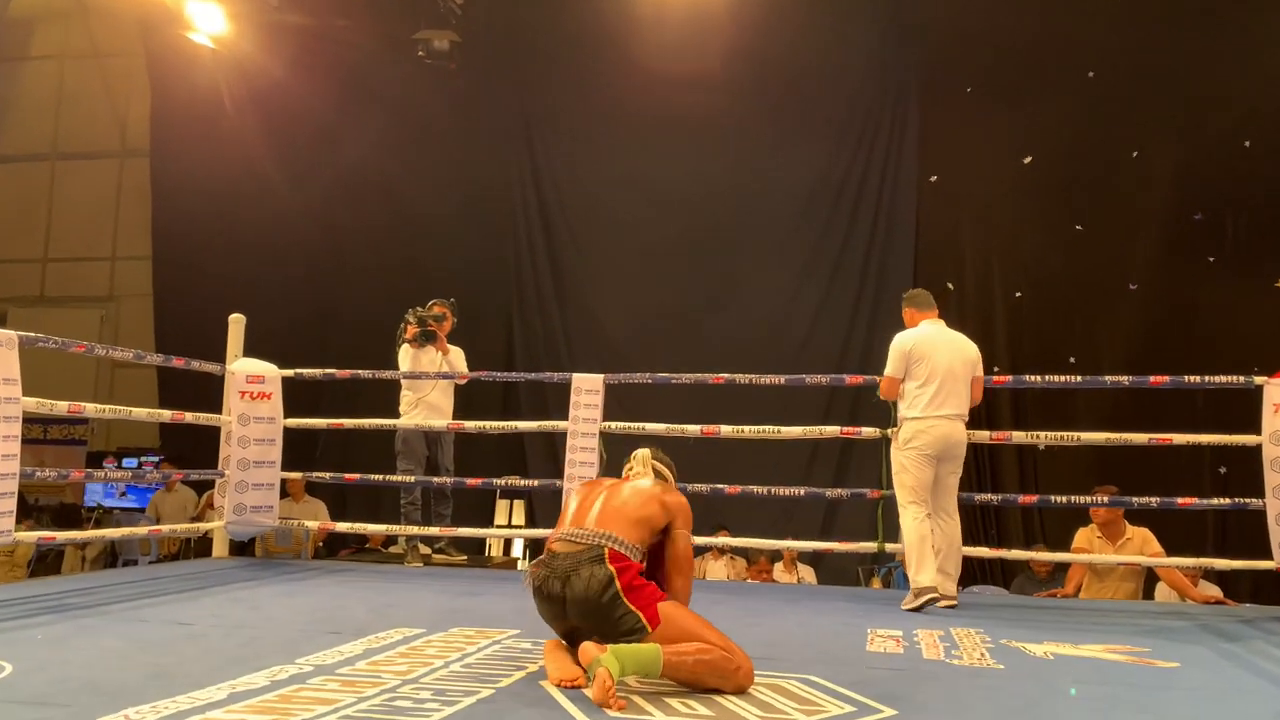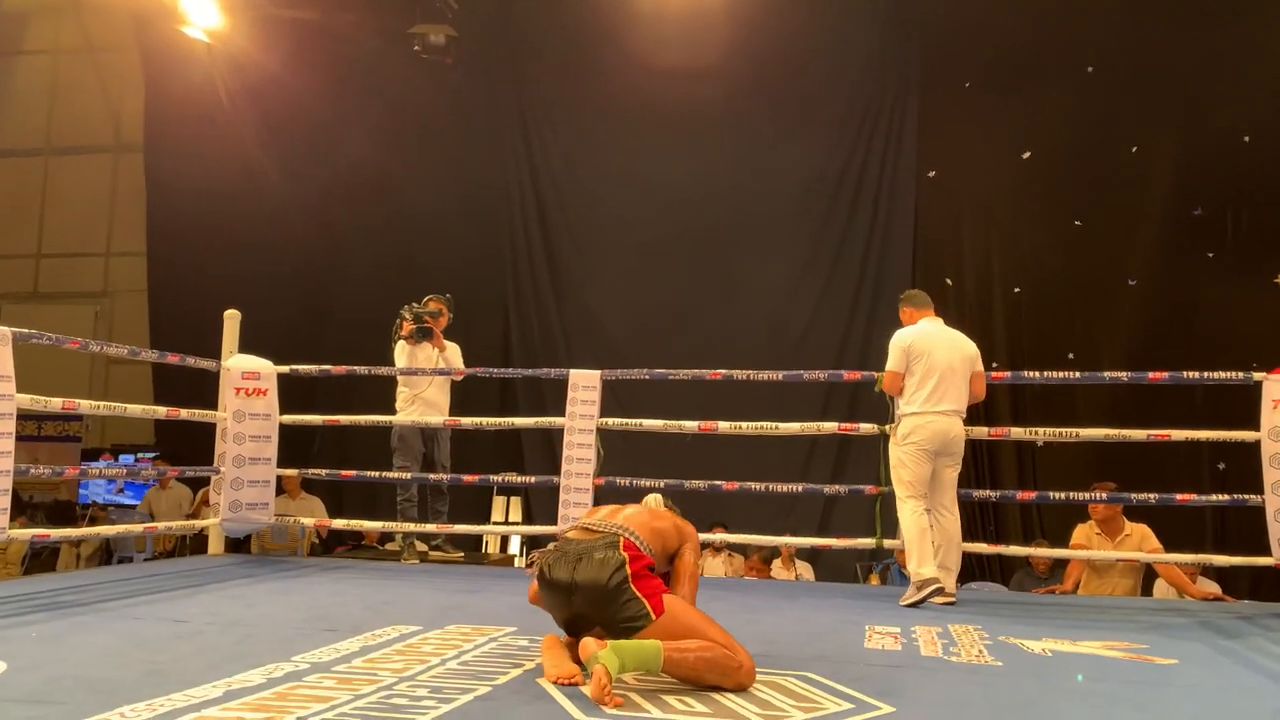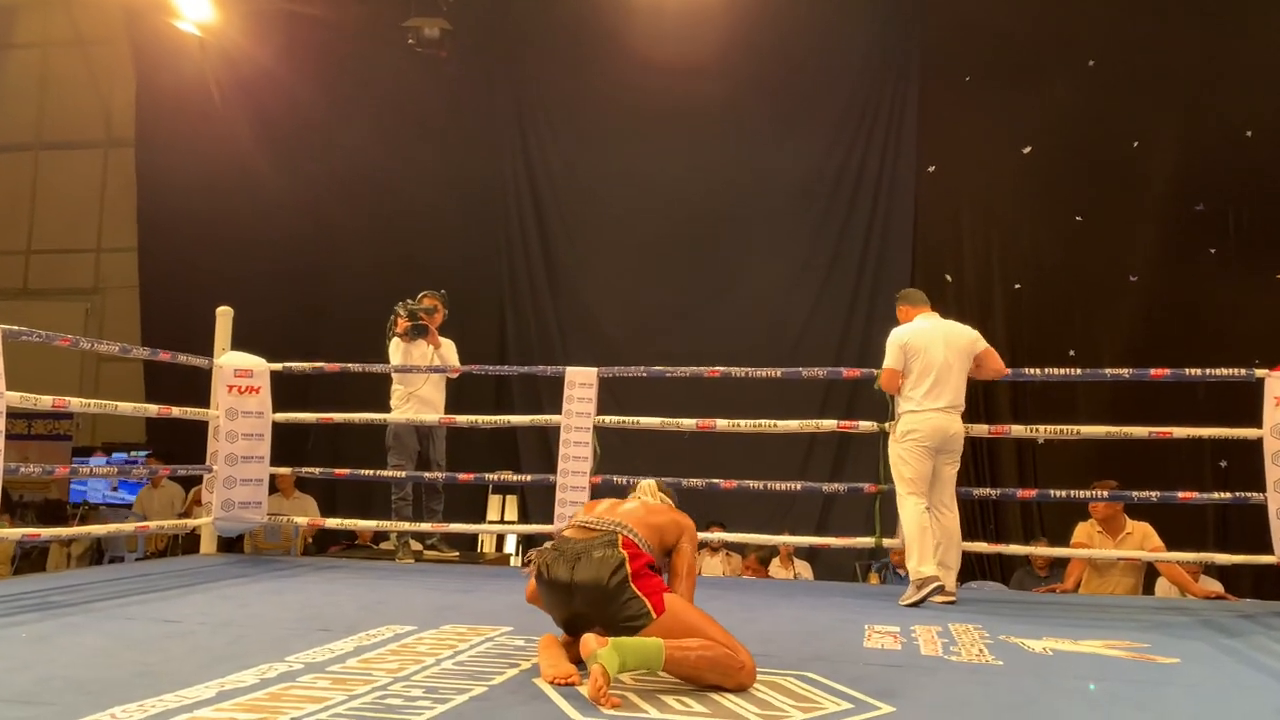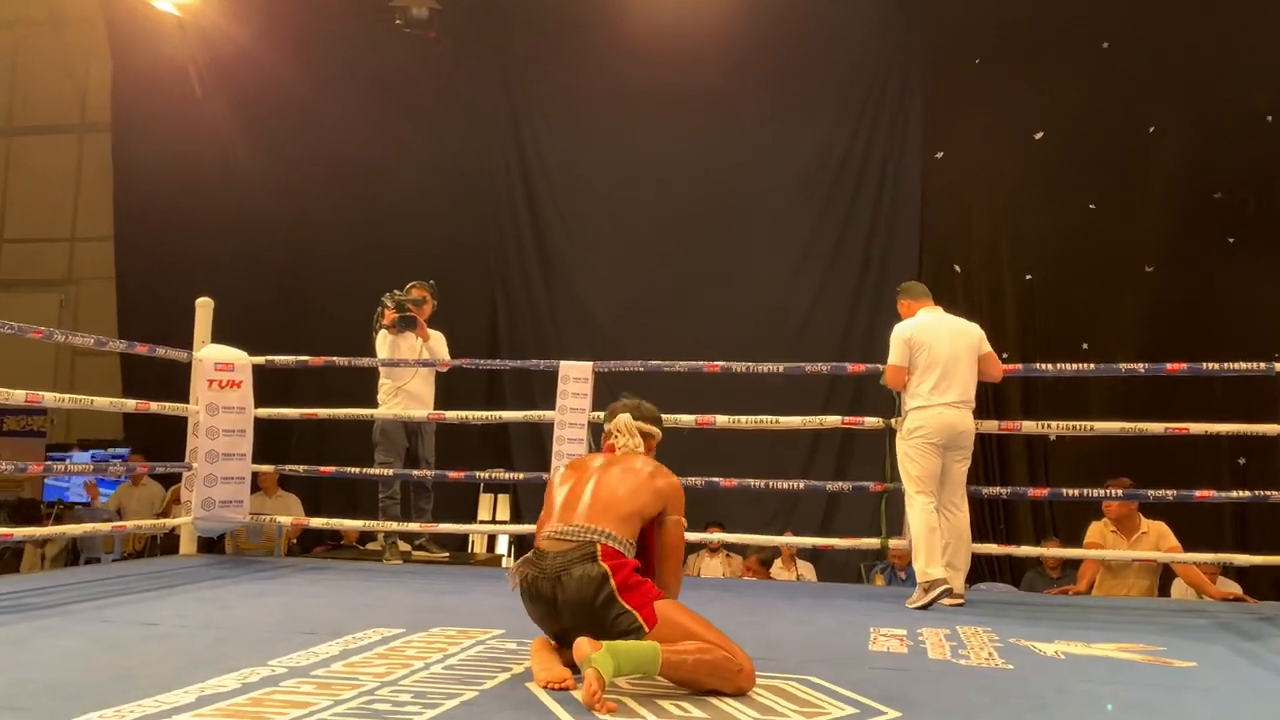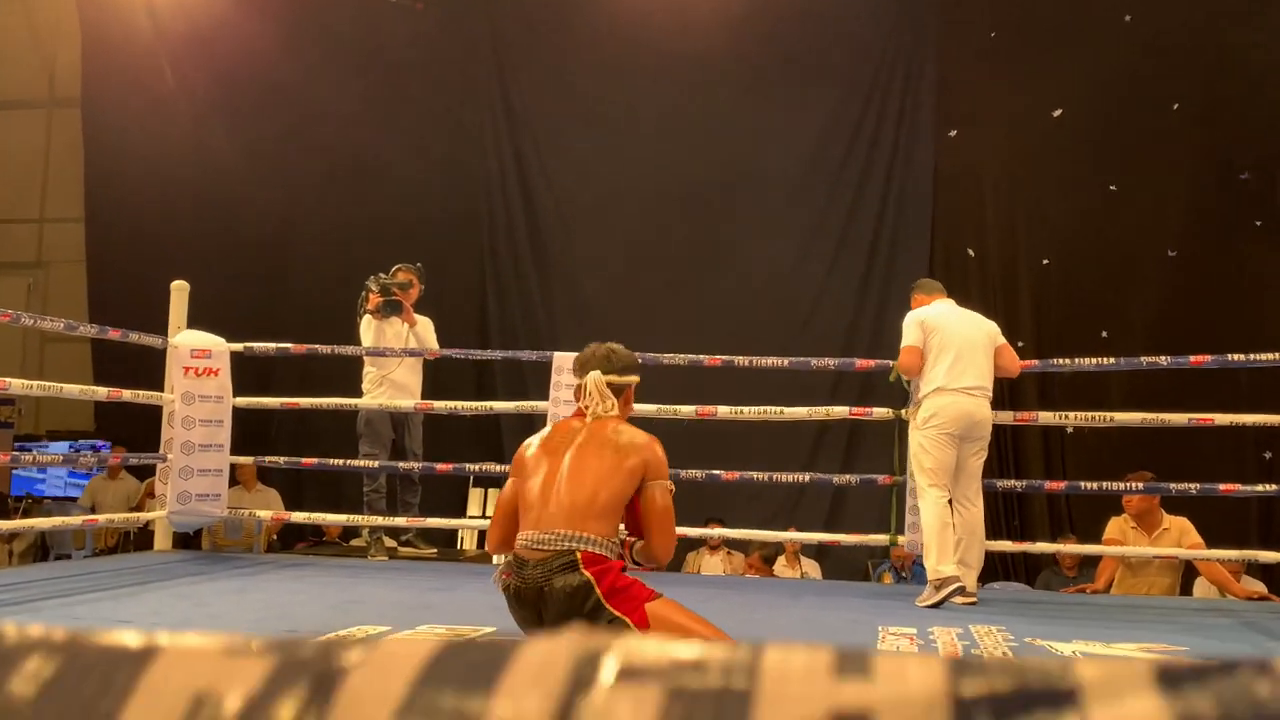
dt=0.3s
person 1, frame 1
left shoulder: (906, 339)
right shoulder: (968, 344)
left elbow: (888, 391)
right elbow: (975, 396)
left wrist: (898, 393)
left hip: (918, 430)
right hip: (955, 431)
left knee: (914, 508)
right knee: (947, 511)
left ankle: (924, 584)
right ankle: (948, 588)
person 1, frame 2
left shoulder: (905, 336)
right shoulder: (965, 342)
left elbow: (890, 386)
right elbow: (978, 392)
left hip: (916, 426)
right hip: (953, 428)
left knee: (911, 501)
right knee: (945, 506)
left ankle: (924, 576)
right ankle: (947, 585)
person 1, frame 3
left shoulder: (902, 333)
right shoulder: (964, 333)
left elbow: (887, 383)
right elbow: (998, 367)
left hip: (916, 423)
right hip: (952, 424)
left knee: (913, 499)
right knee: (945, 503)
left ankle: (925, 575)
right ankle: (947, 583)
person 1, frame 4
left shoulder: (906, 329)
right shoulder: (969, 328)
left elbow: (893, 381)
right elbow: (995, 373)
left hip: (923, 419)
right hip: (962, 419)
left knee: (921, 498)
right knee: (955, 502)
left ankle: (932, 577)
right ankle: (955, 584)
person 1, frame 5
left shoulder: (919, 315)
right shoulder: (983, 321)
left elbow: (908, 365)
right elbow: (1013, 367)
left hip: (939, 407)
right hip: (979, 409)
left knee: (933, 492)
right knee: (969, 497)
left ankle: (943, 575)
right ankle: (968, 582)
person 2, frame 1
left shoulder: (454, 352)
right shoulder: (409, 348)
left elbow: (463, 378)
right elbow: (409, 382)
left wrist: (444, 350)
right wrist: (414, 346)
right hip: (413, 424)
left knee: (443, 486)
right knee: (411, 487)
left ankle: (441, 542)
right ankle: (412, 546)
person 2, frame 2
left shoulder: (451, 348)
right shoulder: (405, 344)
left elbow: (459, 374)
right elbow: (405, 378)
left wrist: (440, 346)
right wrist: (410, 342)
left hip: (439, 423)
right hip: (409, 421)
left knee: (440, 483)
right knee: (408, 484)
left ankle: (438, 539)
right ankle: (408, 543)
person 2, frame 3
left shoulder: (446, 345)
right shoulder: (400, 341)
left elbow: (454, 372)
right elbow: (400, 376)
left wrist: (435, 344)
right wrist: (405, 340)
right hip: (404, 419)
left knee: (435, 482)
right knee: (402, 483)
left ankle: (432, 538)
right ankle: (403, 542)
person 2, frame 4
left shoulder: (435, 337)
right shoulder: (387, 333)
left elbow: (445, 364)
right elbow: (387, 370)
left wrist: (424, 336)
right wrist: (392, 332)
right hip: (392, 414)
left knee: (424, 479)
right knee: (390, 481)
left ankle: (422, 538)
right ankle: (390, 542)
person 2, frame 5
left shoulder: (423, 323)
right shoulder: (372, 319)
left elbow: (433, 351)
right elbow: (372, 357)
left wrist: (411, 321)
right wrist: (376, 317)
left hip: (410, 406)
right hip: (377, 404)
left knee: (411, 472)
right knee: (375, 473)
left ankle: (409, 533)
right ankle: (375, 538)
person 3, frame 1
left shoulder: (586, 488)
right shoulder: (672, 498)
right elbow: (678, 590)
right wrist: (663, 637)
left hip: (547, 583)
right hip: (604, 581)
right knee: (739, 672)
left ankle: (567, 649)
right ankle: (614, 657)
person 3, frame 2
left shoulder: (599, 513)
right shoulder: (683, 529)
right elbow: (682, 607)
left hip: (555, 572)
right hip: (612, 573)
right knee: (740, 670)
left ankle: (565, 647)
right ankle: (613, 653)
person 3, frame 3
left shoulder: (593, 507)
right shoulder: (680, 521)
right elbow: (679, 601)
left hip: (554, 570)
right hip: (611, 570)
right knee: (741, 669)
left ankle: (561, 647)
right ankle: (613, 650)
person 3, frame 4
left shoulder: (566, 470)
right shoulder: (663, 479)
right elbow: (668, 585)
left hip: (537, 588)
right hip: (598, 581)
right knee: (739, 673)
left ankle: (556, 650)
right ankle: (608, 656)
person 3, frame 5
left shoulder: (533, 443)
right shoulder: (641, 444)
left elbow: (494, 542)
right elbow: (660, 553)
left hip: (523, 596)
right hip: (583, 589)
person 4, frame 1
left shoulder: (1143, 536)
right shoulder: (1085, 534)
left elbow: (1164, 568)
right elbow: (1079, 563)
left wrist: (1198, 596)
right wrist: (1069, 589)
person 4, frame 2
left shoulder: (1141, 532)
right shoulder: (1083, 531)
left elbow: (1163, 564)
right elbow: (1078, 560)
left wrist: (1196, 592)
right wrist: (1068, 586)
person 4, frame 3
left shoulder: (1143, 531)
right shoulder: (1085, 529)
left elbow: (1165, 563)
right elbow: (1079, 558)
left wrist: (1198, 591)
right wrist: (1068, 585)
person 4, frame 4
left shoulder: (1158, 530)
right shoulder: (1098, 529)
left elbow: (1181, 563)
right elbow: (1092, 559)
left wrist: (1215, 592)
right wrist: (1081, 586)
person 4, frame 5
left shoulder: (1180, 526)
right shoulder: (1117, 525)
left elbow: (1204, 561)
right elbow: (1111, 557)
left wrist: (1240, 591)
right wrist: (1100, 584)
